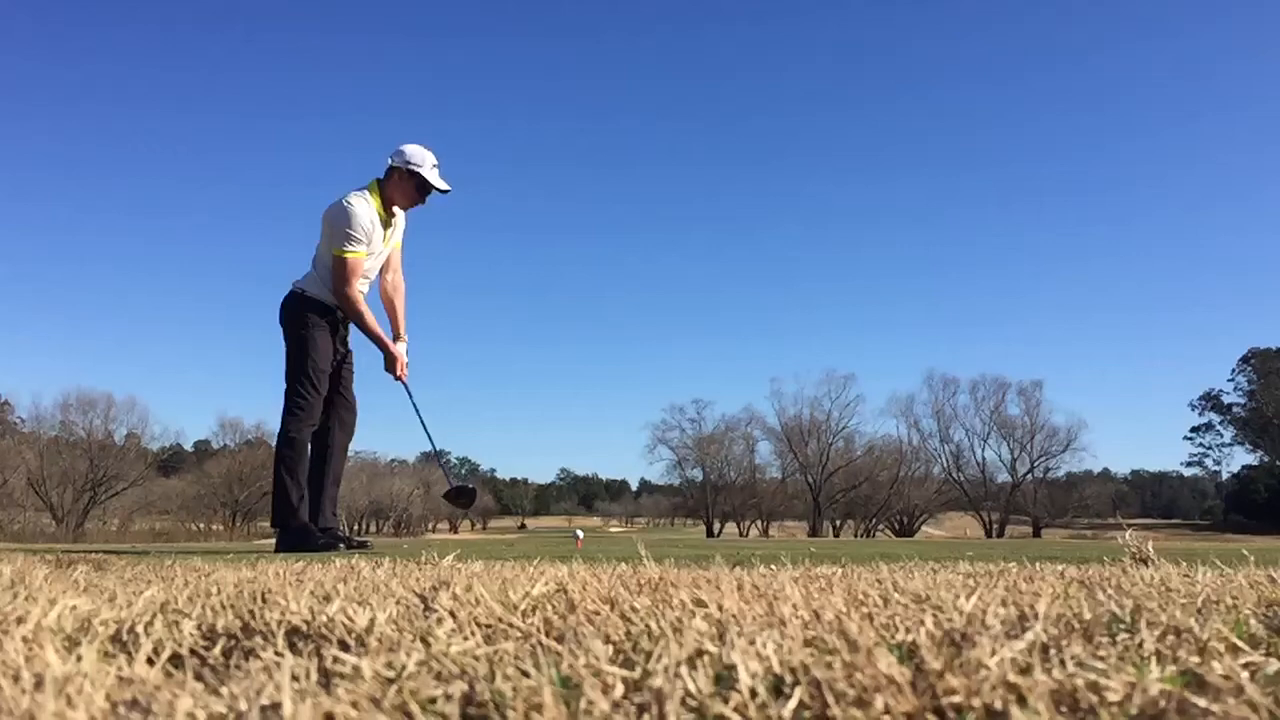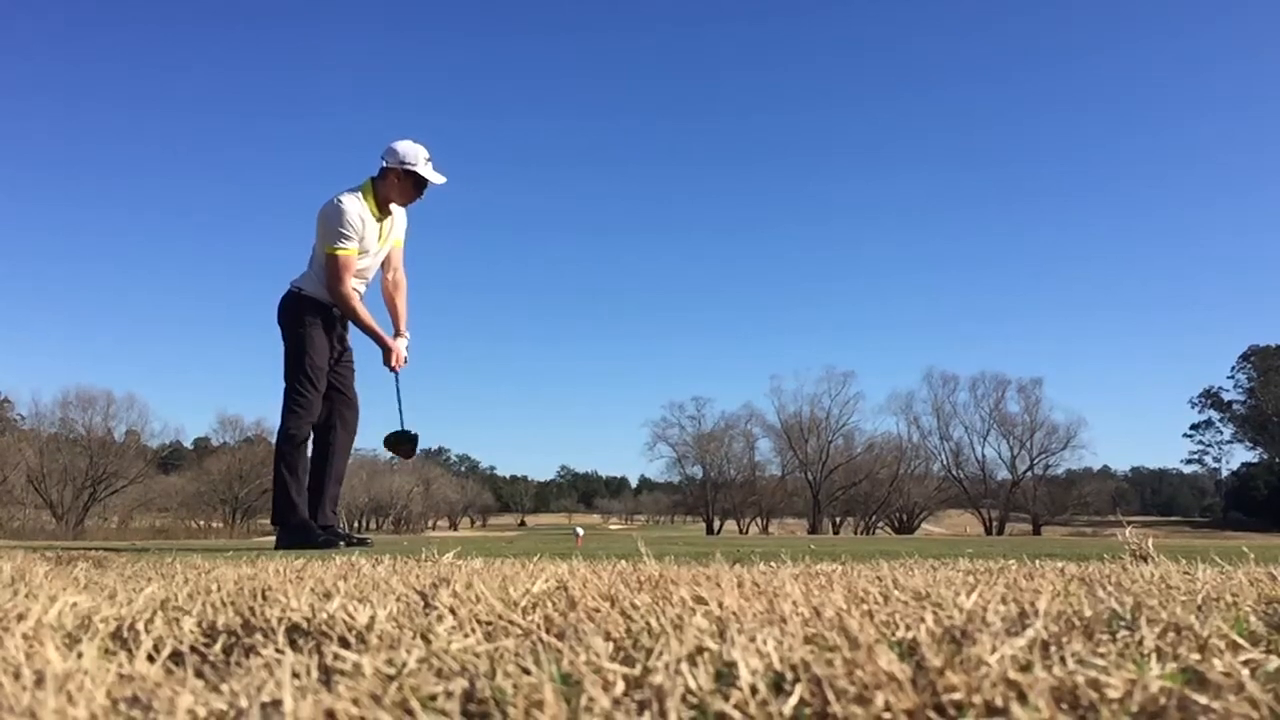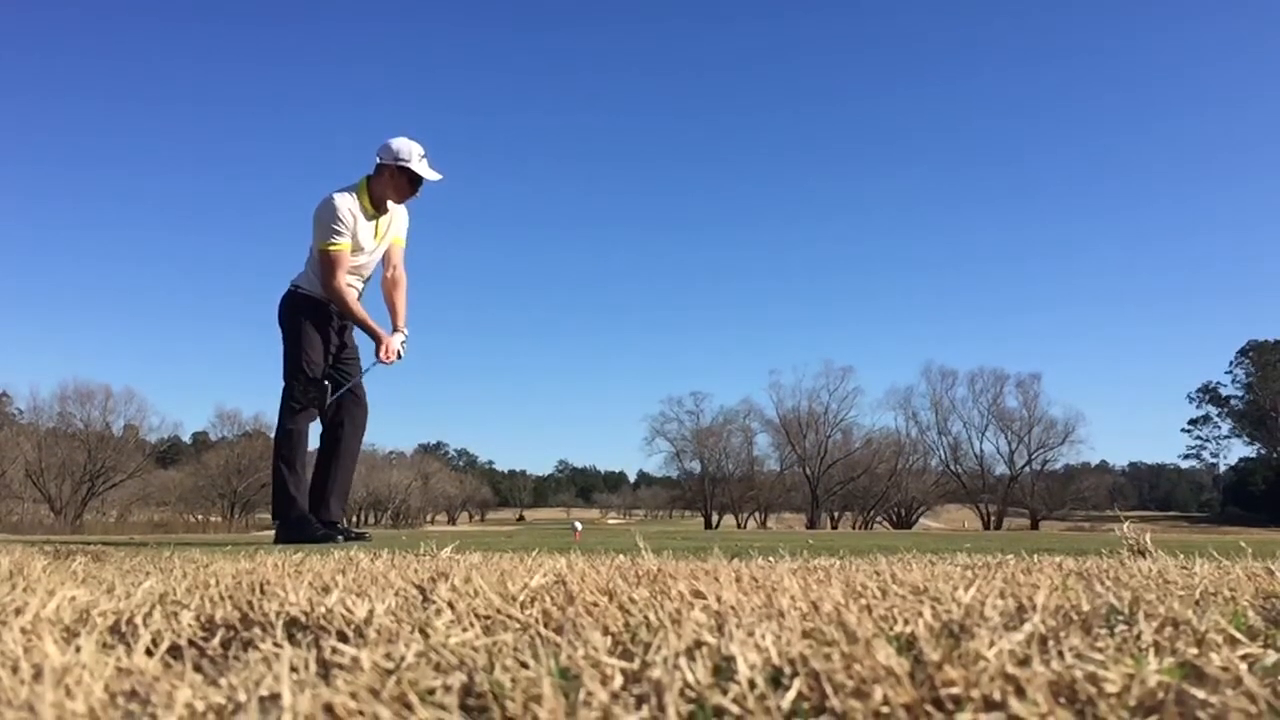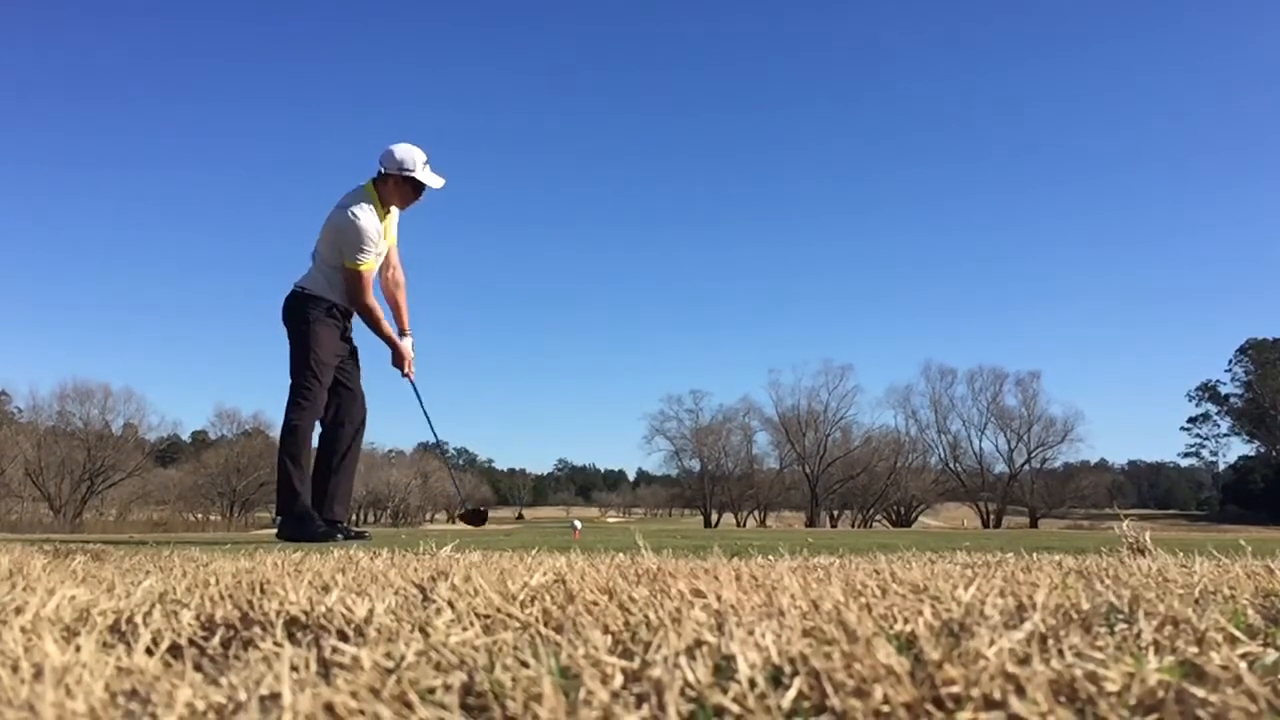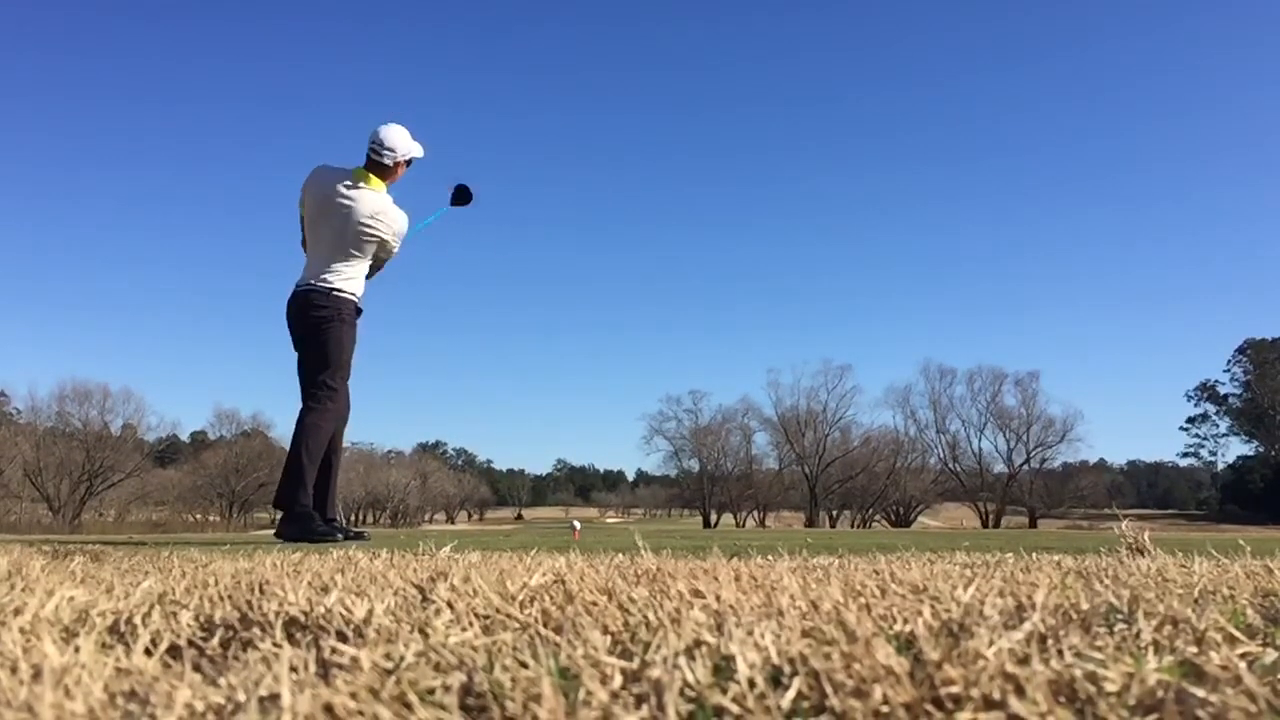
dt=1s
person 1, frame 1
left shoulder: (396, 216)
right shoulder: (356, 211)
left elbow: (392, 278)
right elbow: (346, 289)
left wrist: (401, 339)
right wrist: (386, 346)
left hip: (335, 318)
right hip: (309, 311)
left knee: (340, 418)
right knee: (304, 413)
left ankle: (322, 523)
right ankle: (292, 526)
person 1, frame 2
left shoulder: (397, 216)
right shoulder: (347, 209)
left elbow: (394, 276)
right elbow: (339, 287)
left wrist: (401, 334)
right wrist: (383, 341)
left hip: (335, 318)
right hip: (307, 311)
left knee: (342, 416)
right knee: (304, 410)
left ankle: (322, 521)
right ankle: (292, 523)
person 1, frame 3
left shoulder: (397, 215)
right shoulder: (340, 206)
left elbow: (394, 273)
right elbow: (333, 283)
left wrist: (398, 330)
right wrist: (376, 333)
left hip: (340, 318)
right hip: (308, 308)
left knee: (351, 413)
right knee: (301, 406)
left ankle: (326, 517)
right ankle: (292, 519)
person 1, frame 4
left shoulder: (388, 210)
right shoulder: (360, 220)
left elbow: (392, 274)
right elbow: (362, 297)
left wrist: (406, 334)
right wrist: (395, 345)
left hip: (336, 315)
right hip: (313, 310)
left knee: (349, 413)
right knee: (309, 403)
left ankle: (328, 515)
right ankle: (295, 514)
person 1, frame 5
left shoulder: (320, 178)
right shoulder: (394, 220)
left hip: (303, 302)
right hip: (334, 309)
left knee: (333, 408)
right knee: (325, 404)
left ankle: (322, 514)
right ankle: (296, 510)
